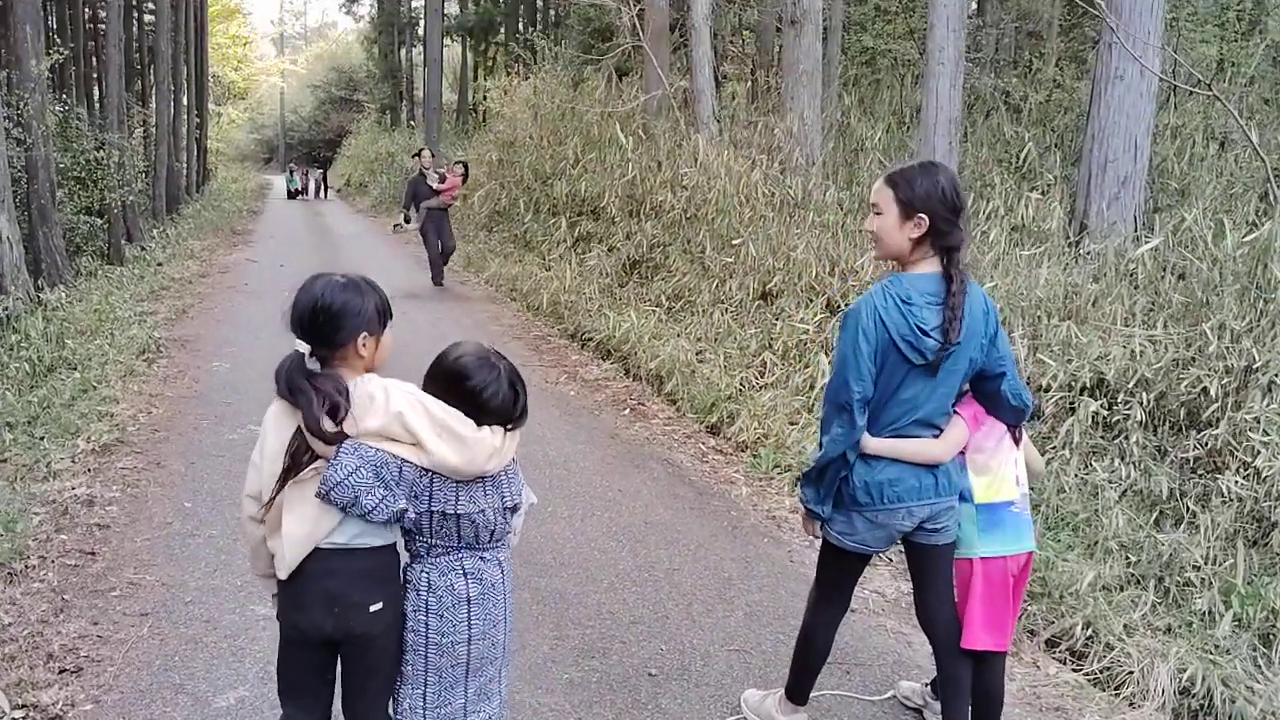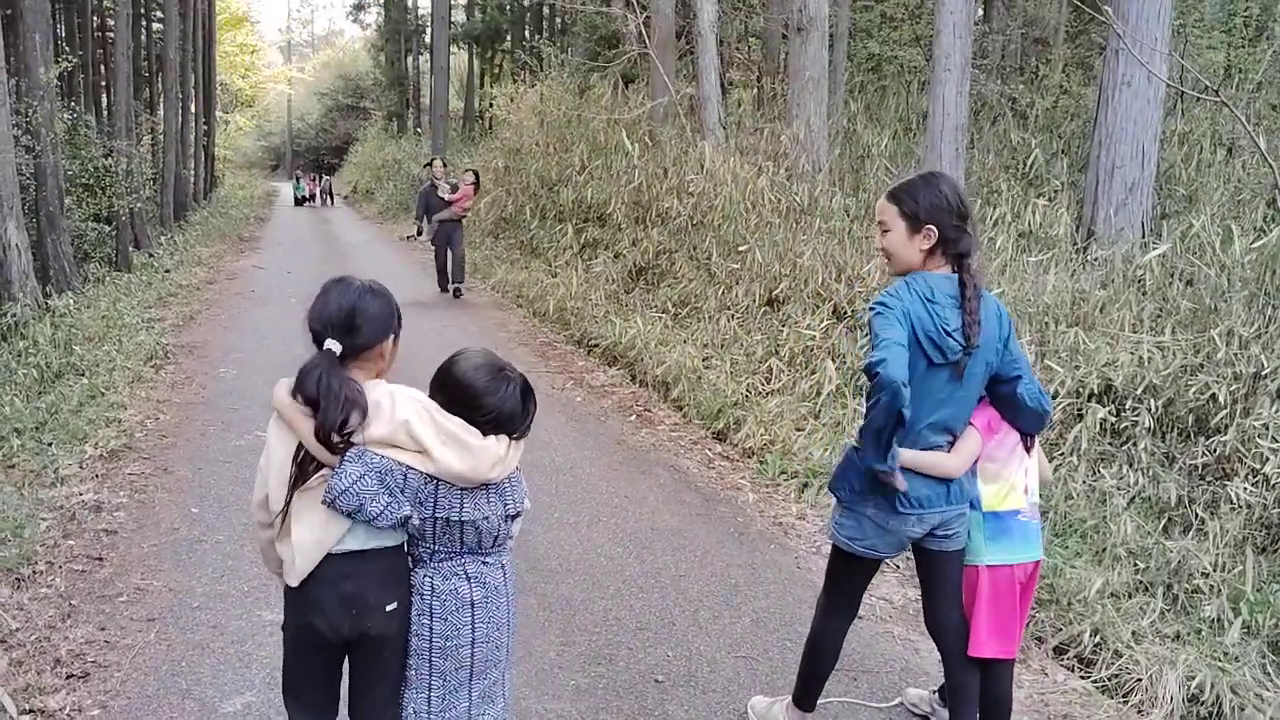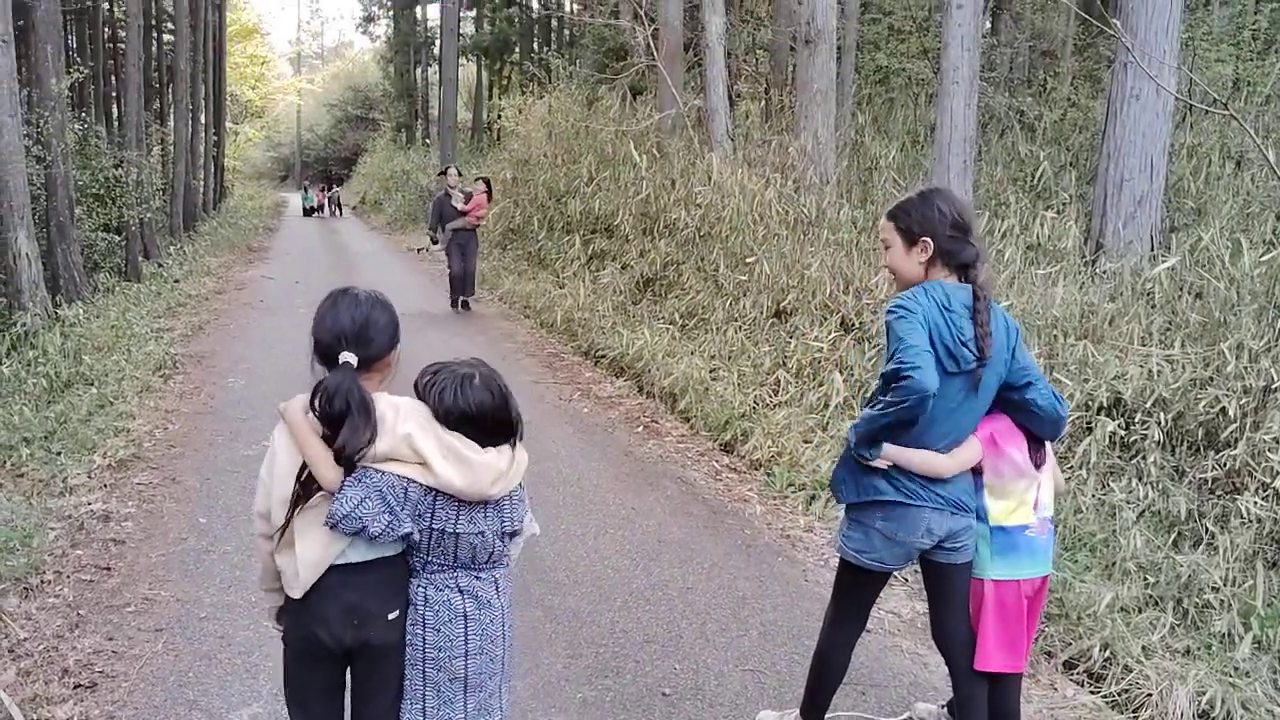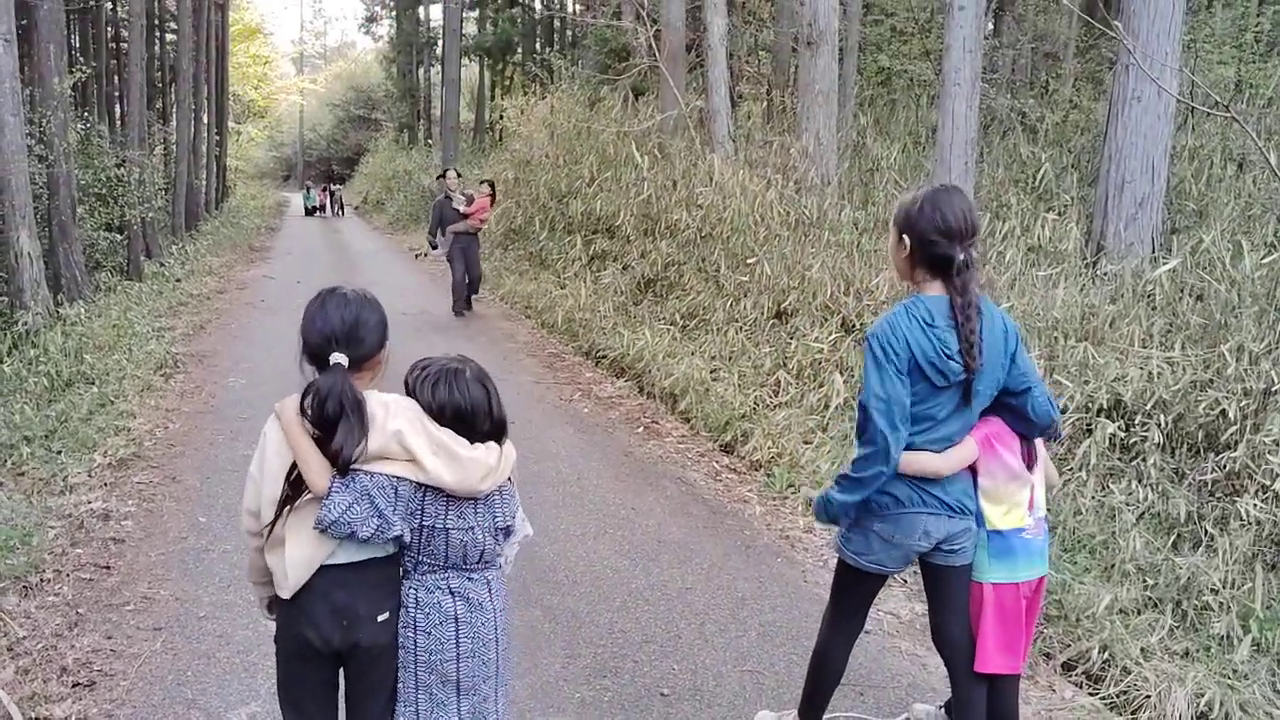
dt=0.4s
person 1, frame 1
left shoulder: (872, 310)
right shoulder: (976, 304)
left elbow: (844, 416)
right elbow: (1010, 397)
left wrist: (817, 494)
left hip: (872, 490)
right hip: (939, 487)
left knee: (829, 602)
right knee: (940, 612)
person 1, frame 2
left shoulder: (898, 302)
right shoulder: (990, 311)
left elbow: (890, 383)
right elbow: (1030, 404)
left wrist: (878, 459)
left hip: (886, 495)
right hip: (951, 494)
left knee: (836, 607)
right knee: (948, 618)
person 1, frame 3
left shoulder: (912, 307)
right shoulder: (998, 322)
left elbow: (917, 385)
right elbow: (1048, 410)
left wrist: (864, 434)
left hip: (891, 504)
right hip: (957, 505)
left knee: (844, 620)
right knee: (956, 632)
person 1, frame 4
left shoulder: (894, 330)
right shoulder: (997, 324)
left elbow: (881, 443)
right elbow: (1041, 414)
left wrist: (836, 503)
left hip: (891, 510)
right hip: (956, 508)
left knee: (842, 622)
right knee: (956, 634)
person 2, frame 1
left shoulder: (286, 408)
right shoulder: (394, 404)
left elbow: (256, 505)
right elbow: (478, 452)
left wrist: (273, 580)
right wrist: (506, 435)
left hip: (303, 581)
right hip: (371, 582)
person 2, frame 2
right shoulder: (401, 410)
left elbow: (266, 509)
right elbow: (482, 460)
left wrist: (289, 569)
right wrist: (510, 443)
left hip: (312, 586)
right hip: (382, 583)
person 2, frame 3
left shoulder: (294, 423)
right shoulder: (405, 422)
left elbow: (268, 522)
right elbow: (484, 477)
left wrist: (276, 597)
right wrist: (515, 454)
left hip: (313, 599)
right hip: (383, 594)
person 2, frame 4
left shoulder: (284, 423)
right shoulder: (397, 419)
left elbow: (257, 519)
right elbow: (472, 472)
left wrist: (266, 588)
right wrist: (502, 452)
left hip: (304, 599)
right hip: (374, 595)
person 3, frame 1
left shoulder: (414, 471)
right shoulder: (504, 467)
left elbow: (338, 458)
right elbow: (510, 529)
left hip: (434, 606)
right hip: (490, 603)
person 3, frame 2
left shoulder: (418, 478)
right shoulder: (508, 473)
left elbow: (343, 465)
left wrist: (287, 404)
left hip: (439, 610)
right hip: (491, 606)
person 3, frame 3
left shoulder: (419, 489)
right shoulder: (508, 486)
left elbow: (338, 482)
right elbow: (511, 545)
left wrist: (296, 417)
left hip: (434, 622)
right hip: (488, 619)
person 3, frame 4
left shoulder: (408, 489)
right shoulder: (498, 483)
left elbow: (324, 485)
right elbow: (508, 545)
left wrist: (289, 418)
left hip: (428, 620)
right hip: (483, 616)
person 4, frame 1
left shoulder: (971, 409)
left elbow: (941, 451)
right elbow: (1037, 467)
left wrist: (871, 444)
left hip: (987, 542)
right hip: (1015, 537)
left knee: (985, 642)
right knee: (974, 625)
person 4, frame 2
left shoulder: (984, 416)
left elbow: (954, 465)
right elbow: (1044, 473)
left hip: (996, 548)
right hip: (1025, 544)
left knee: (994, 647)
right knee: (983, 634)
person 4, frame 3
left shoulder: (992, 428)
left elbow: (945, 466)
right elbow: (1058, 484)
left wrist: (881, 449)
left hip: (1002, 561)
right hip: (1034, 555)
left knee: (1001, 661)
right knee: (992, 650)
person 4, frame 4
left shoulder: (986, 432)
left elbow: (942, 465)
right elbow: (1052, 480)
left hip: (999, 563)
right hip: (1031, 557)
left knee: (999, 663)
right knee: (991, 651)
